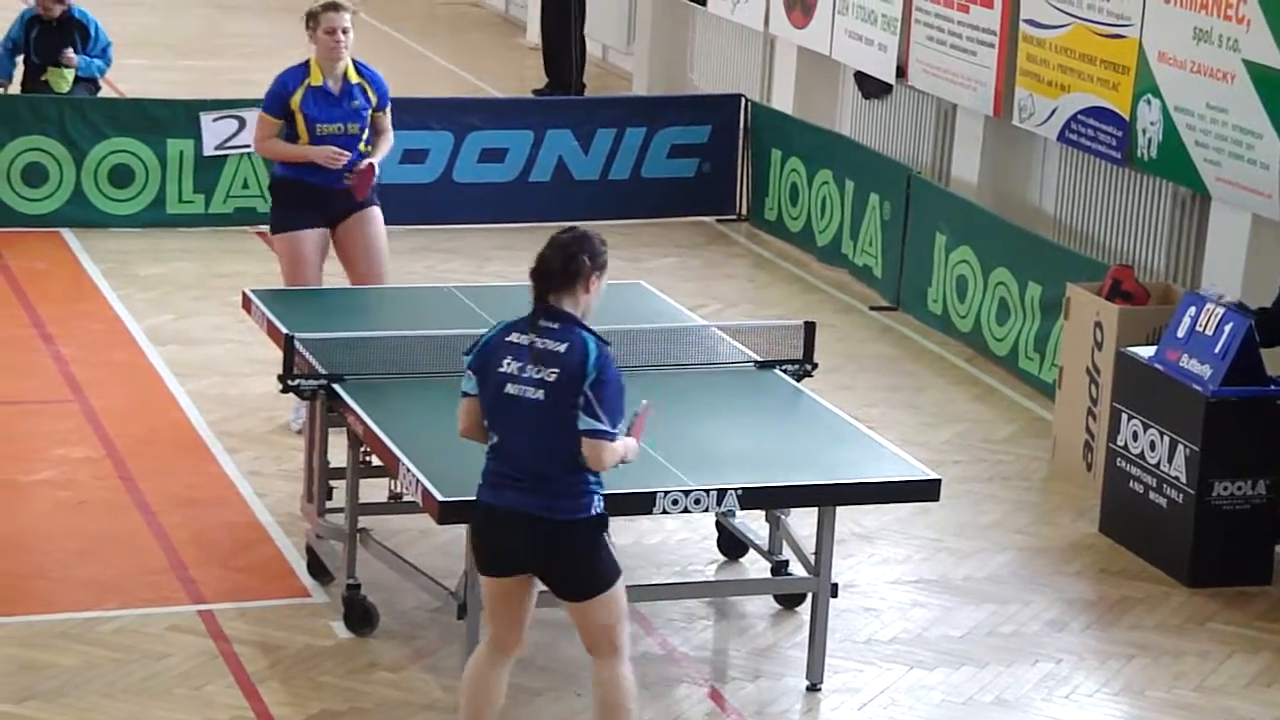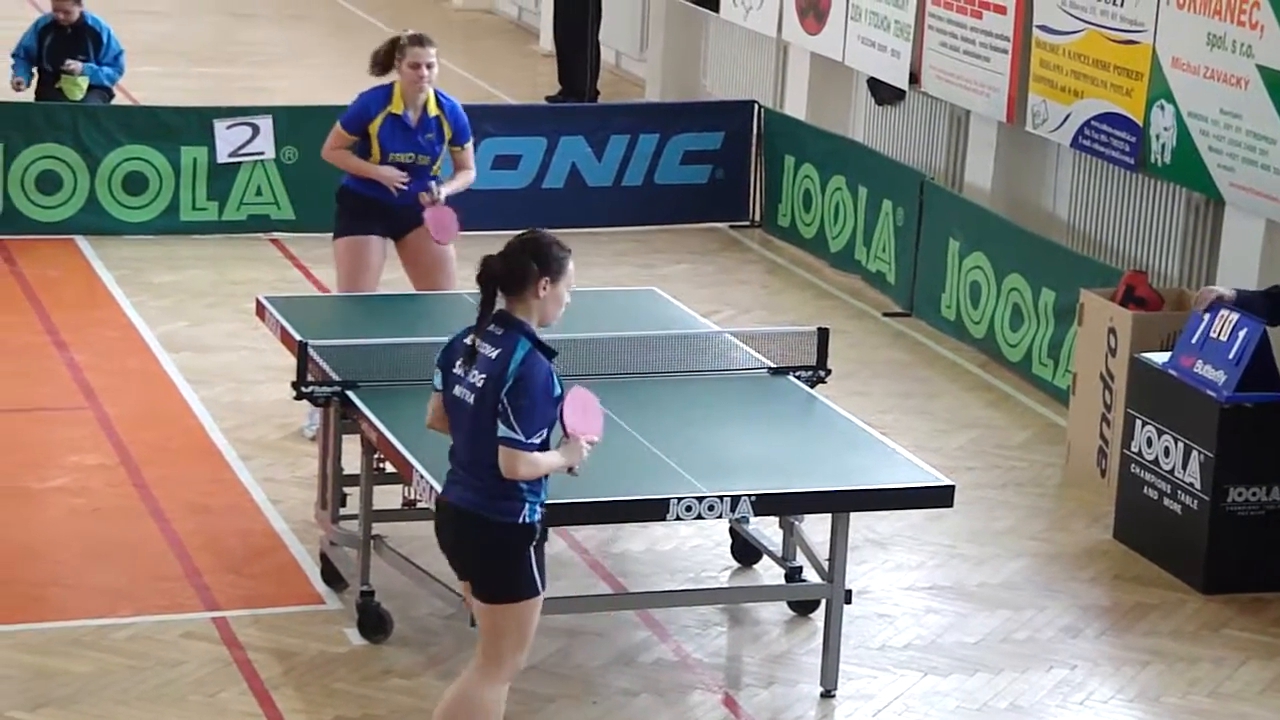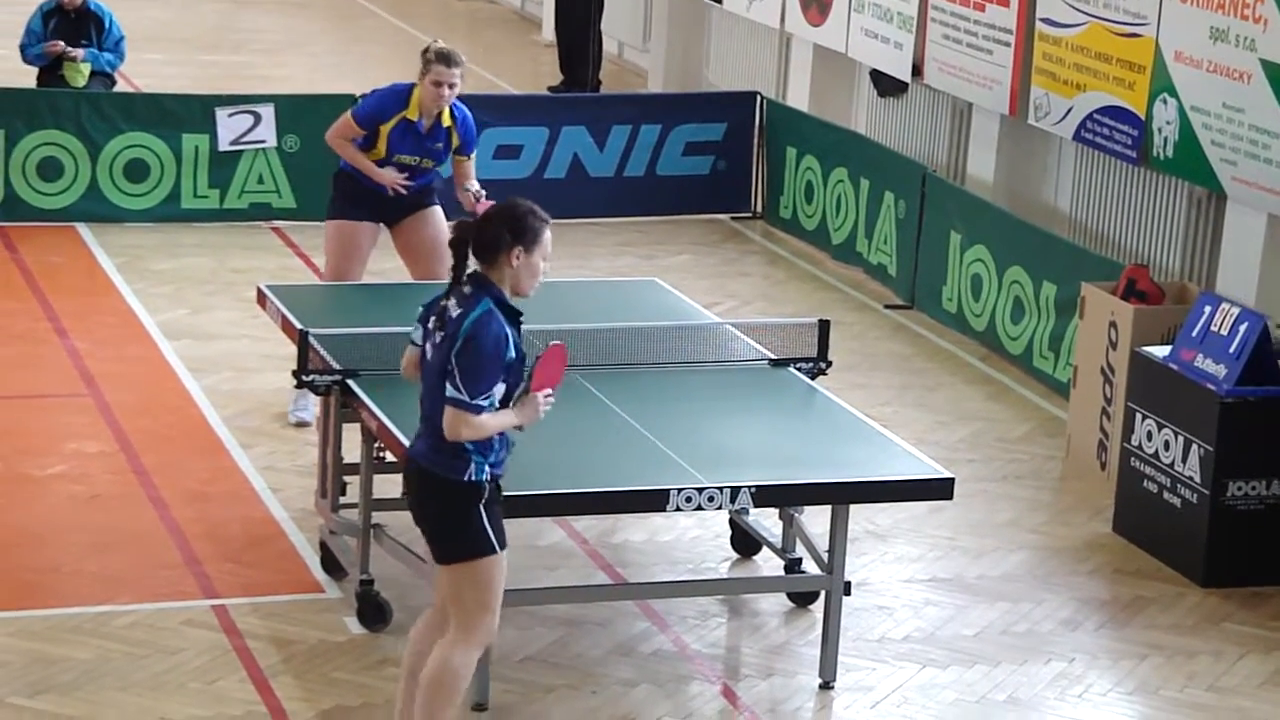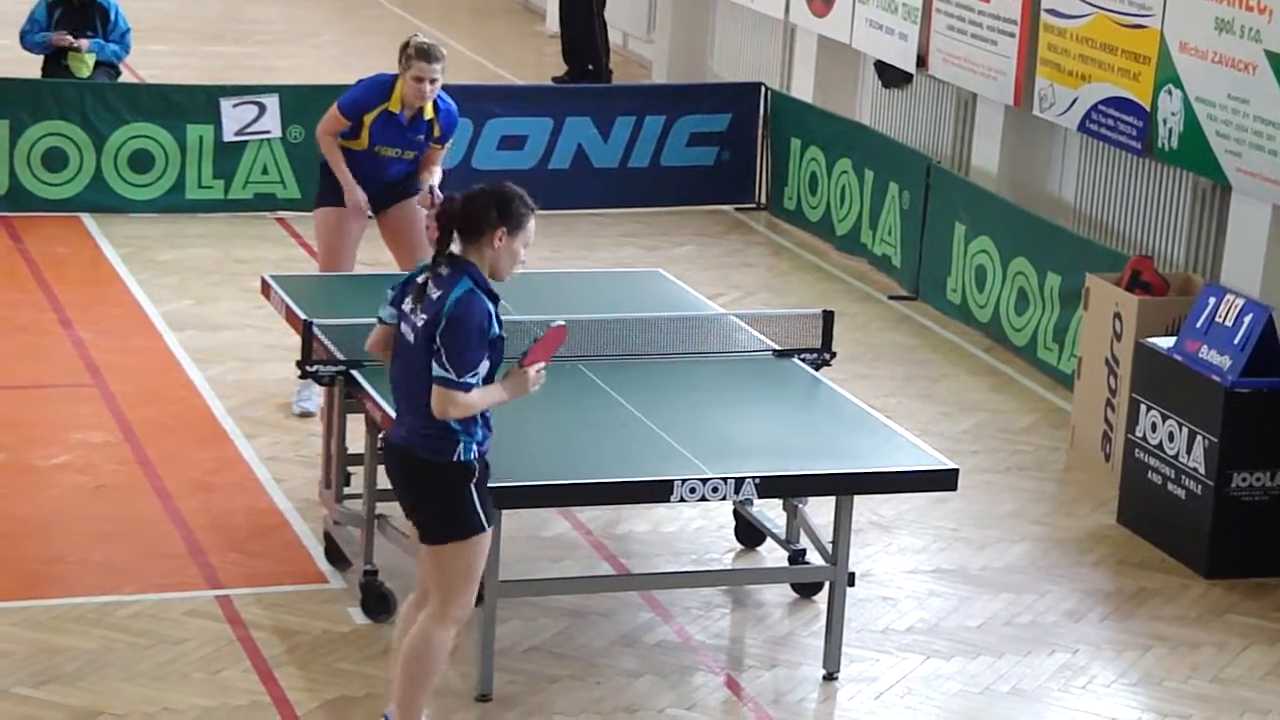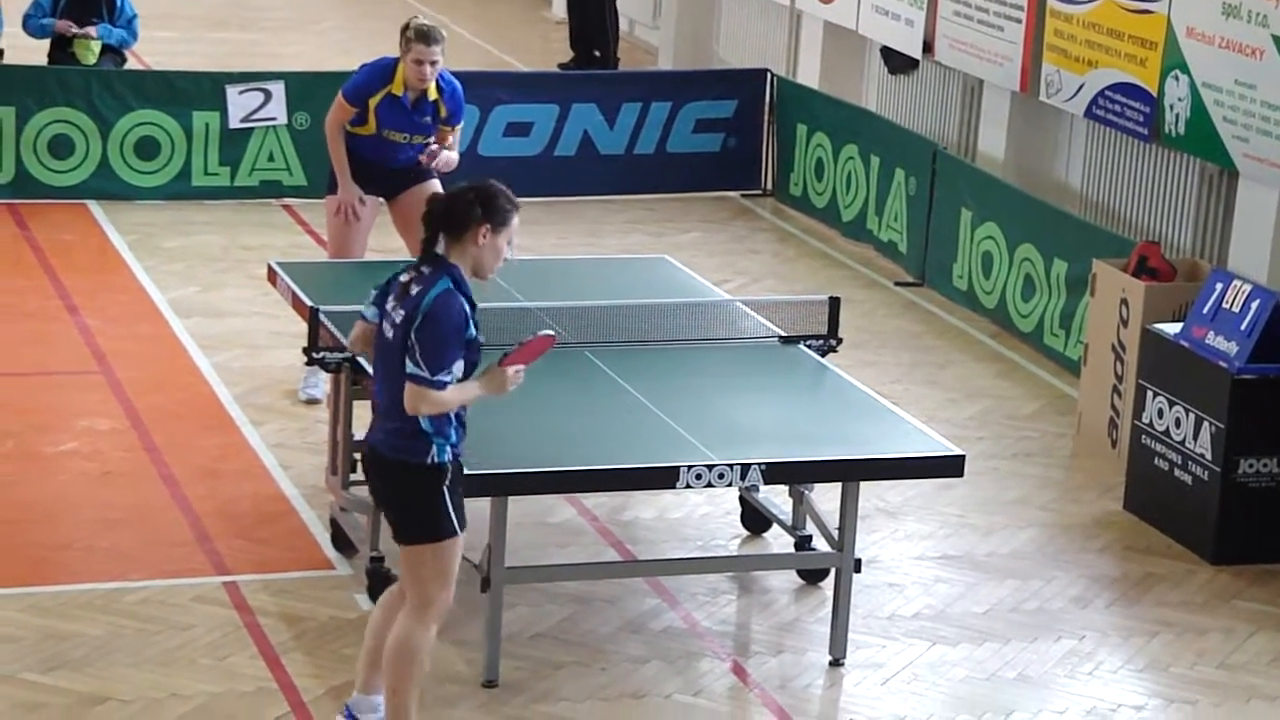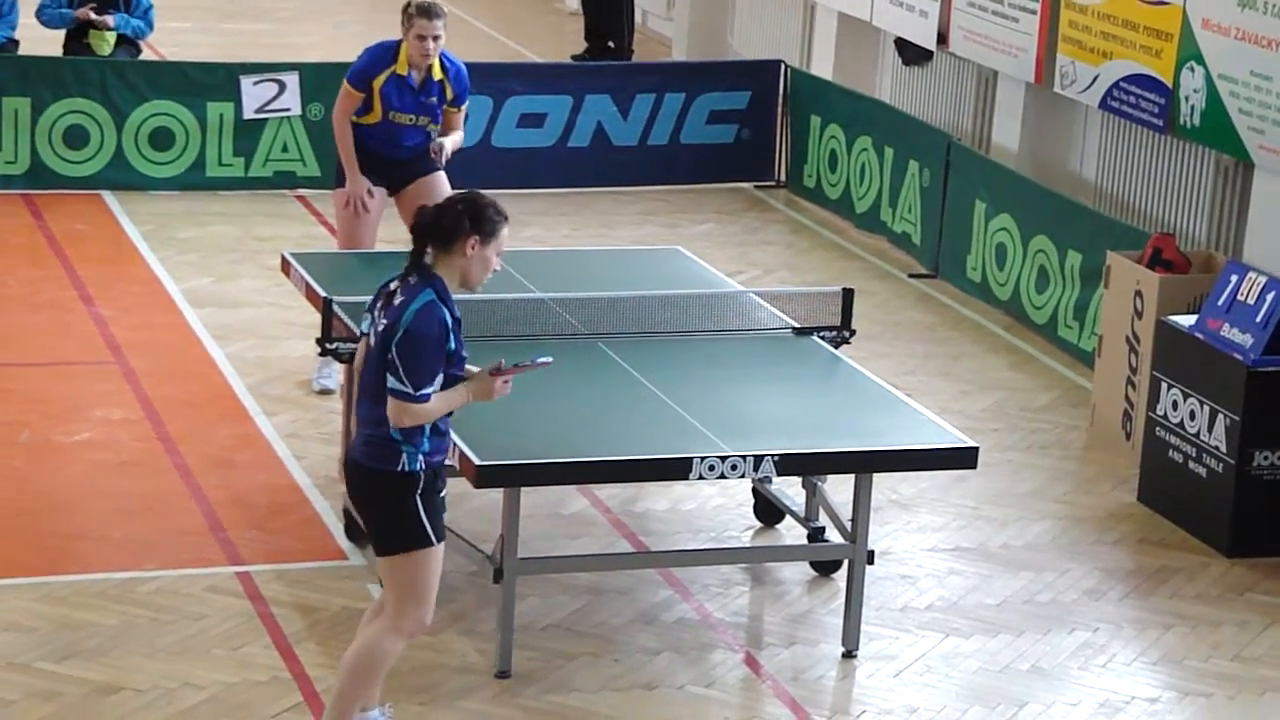
dt=0.4s
person 1, frame 1
left shoulder: (495, 342)
right shoulder: (593, 358)
left elbow: (468, 425)
right elbow: (598, 457)
right wrist: (626, 447)
left hip: (495, 514)
right hip: (567, 524)
left knee: (499, 643)
right knee: (610, 652)
person 1, frame 2
left shoulder: (463, 342)
right shoulder: (529, 368)
left elbow: (436, 418)
right elbow: (516, 466)
right wrist: (565, 455)
left hip: (456, 515)
right hip: (502, 528)
left knee: (493, 653)
right knee: (502, 664)
person 1, frame 3
left shoulder: (449, 301)
right shoulder: (488, 329)
left elbow: (413, 366)
right elbow: (460, 424)
right wrist: (520, 413)
left hip: (430, 476)
right hip: (460, 488)
left knee: (449, 609)
right knee: (474, 629)
person 1, frame 4
left shoulder: (419, 281)
right shoulder: (470, 308)
left elbow: (377, 345)
right elbow: (450, 404)
right wrist: (509, 387)
left hip: (406, 454)
right hip: (445, 467)
left knee: (434, 589)
right knee: (452, 607)
person 1, frame 5
left shoulder: (408, 278)
right shoulder: (447, 304)
left elbow: (360, 339)
right elbow: (422, 401)
right wrist: (486, 384)
left hip: (391, 457)
right hip: (421, 468)
left knee: (414, 587)
right knee: (431, 602)
person 1, frame 6
left shoulder: (401, 288)
right shoulder: (429, 314)
left elbow: (368, 357)
right elbow: (407, 411)
left wrist: (454, 368)
right wrist: (471, 391)
left hip: (383, 467)
right hip: (398, 476)
left knee: (400, 600)
right knee: (409, 617)
person 2, frame 1
left shoulder: (371, 82)
right shoulder: (289, 83)
left elbow: (385, 134)
right elbow: (262, 144)
left wrist: (373, 161)
right wrist: (313, 153)
left hip: (354, 195)
right hip: (298, 199)
right ankle: (308, 397)
person 2, frame 2
left shoulder: (451, 113)
right shoulder: (371, 103)
left elbow: (467, 170)
right elbow: (331, 151)
left wrist: (444, 190)
right wrist: (375, 171)
left hip: (419, 209)
right hip: (363, 208)
person 2, frame 3
left shoulder: (462, 123)
right shoulder: (386, 102)
left elbow: (464, 180)
right elbow: (336, 137)
left wrist: (471, 195)
right wrist: (375, 173)
left hip: (417, 196)
right hip: (359, 191)
right ankle: (306, 388)
person 2, frame 4
left shoulder: (445, 112)
right shoulder: (370, 92)
left elbow: (430, 165)
right elbow: (325, 132)
left wrist: (429, 186)
right wrist: (349, 186)
left hip: (400, 185)
right hip: (346, 181)
right knee: (332, 279)
right ankle: (309, 379)
person 2, frame 5
left shoulder: (450, 93)
right shoulder: (373, 76)
left elbow: (451, 153)
right elbow: (333, 125)
left wrist: (442, 158)
right wrist: (345, 184)
left hip: (413, 170)
right hip: (359, 167)
right ankle: (317, 364)
person 2, frame 6
left shoulder: (454, 74)
right shoulder: (375, 59)
left elbow: (455, 131)
right elbow: (341, 116)
left wrist: (446, 143)
right wrist: (353, 176)
left hip: (419, 162)
right hip: (366, 159)
right ankle: (330, 356)
